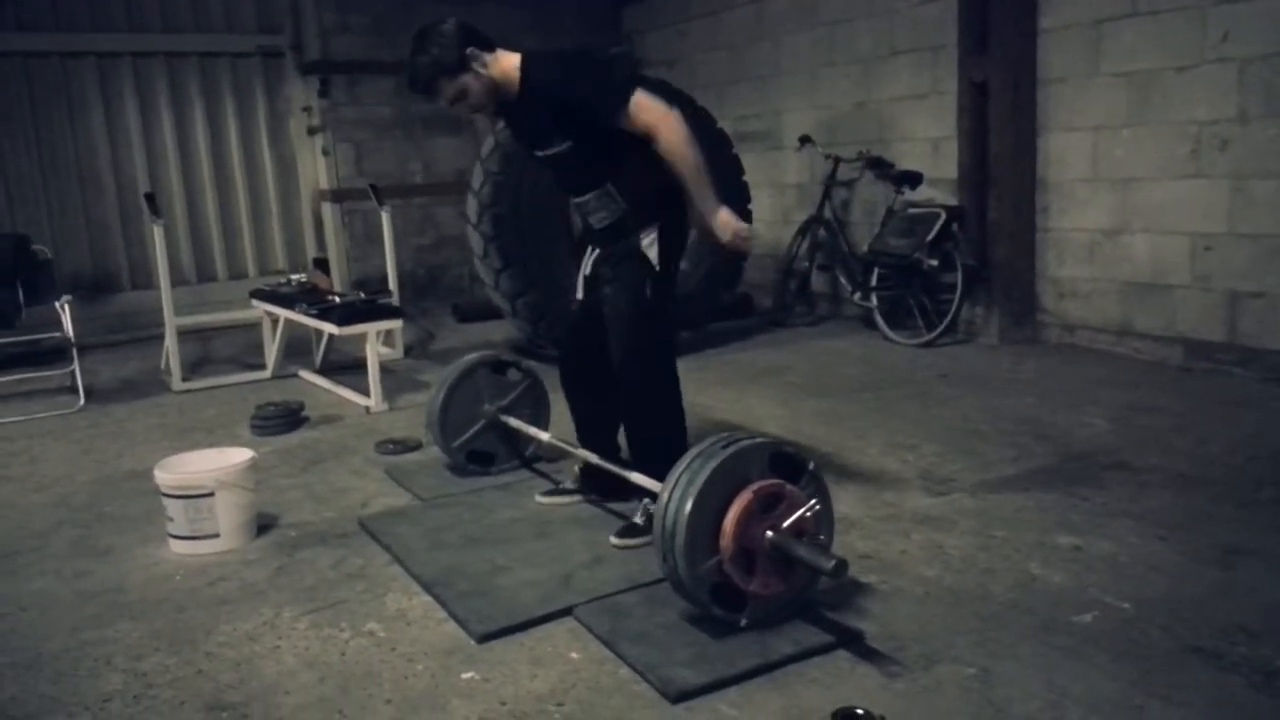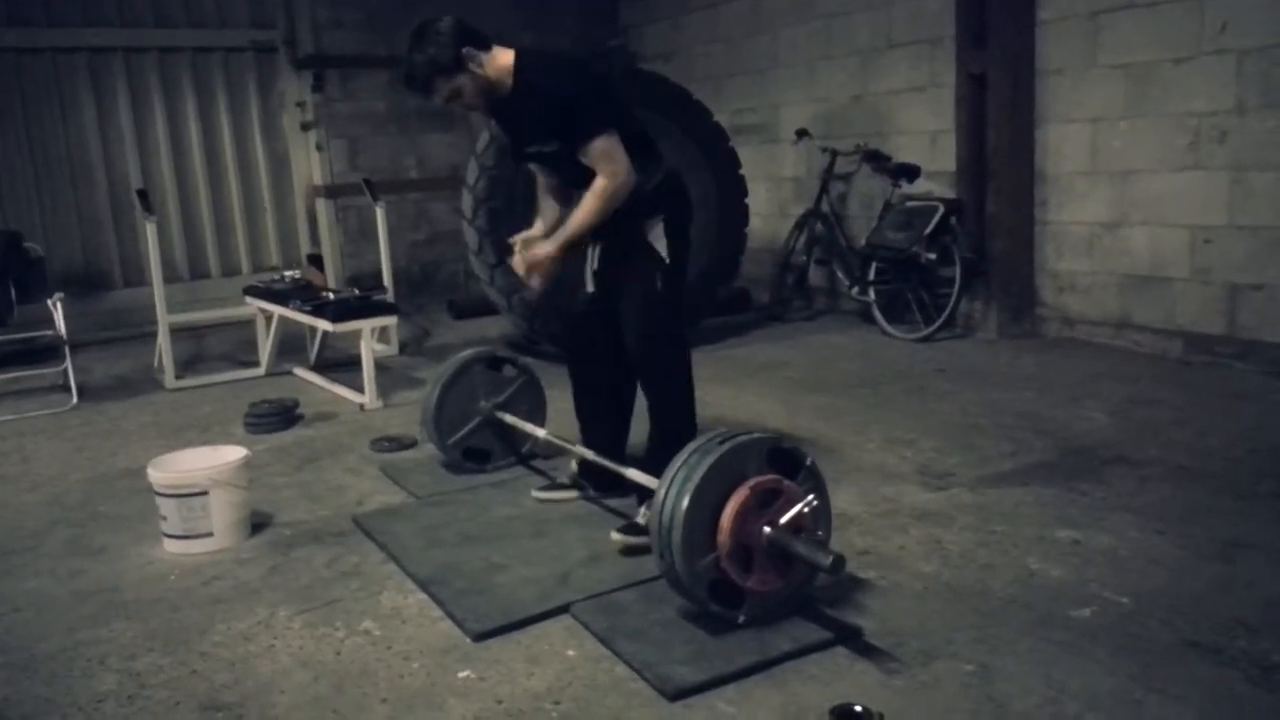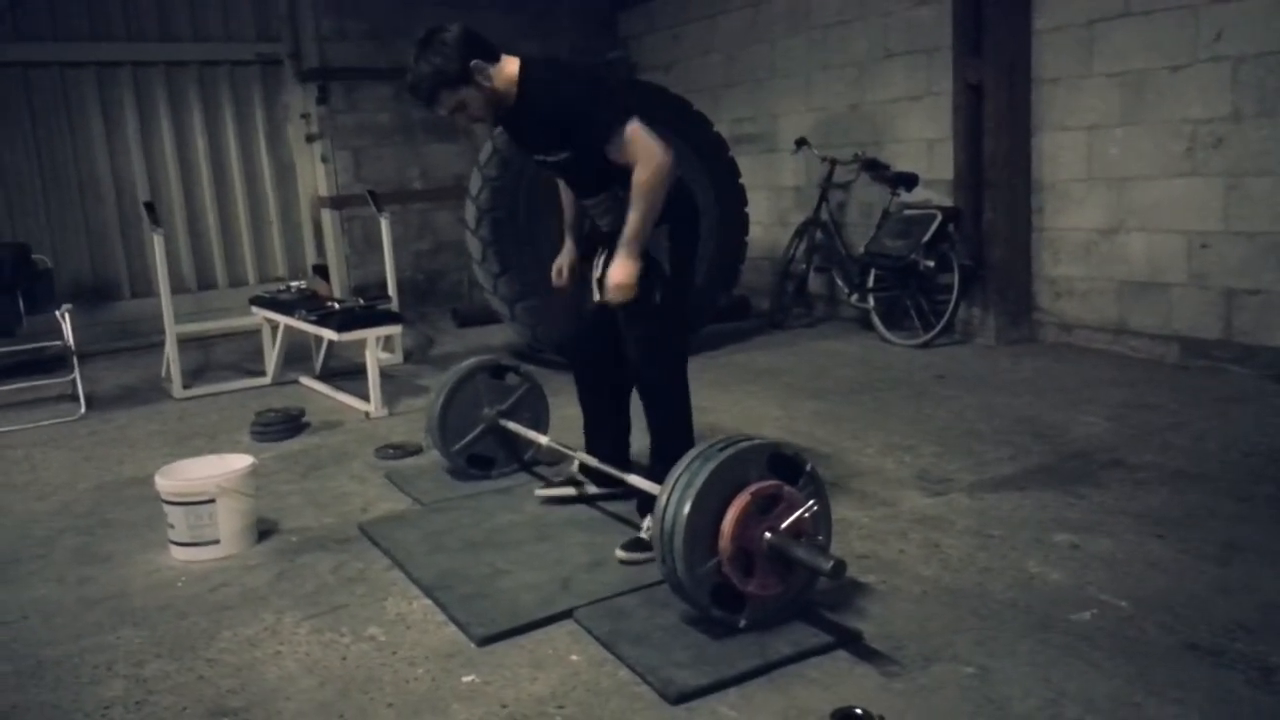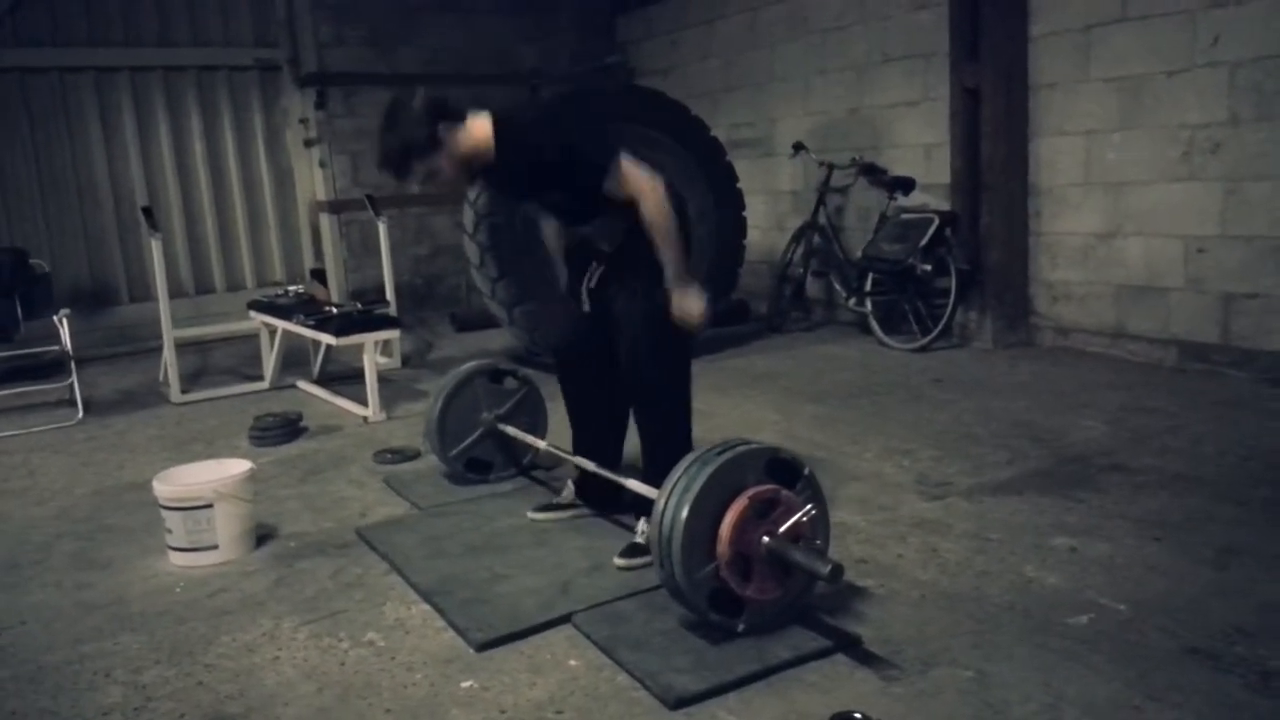
dt=0.3s
person 1, frame 1
left shoulder: (563, 77)
right shoulder: (514, 108)
left elbow: (662, 123)
left wrist: (711, 210)
left hip: (643, 229)
right hip: (603, 234)
left knee: (637, 358)
right knee: (581, 358)
right ankle: (600, 474)
person 1, frame 2
left shoulder: (556, 80)
right shoulder: (505, 104)
left elbow: (618, 174)
left wrist: (555, 247)
right wrist: (542, 230)
left hip: (649, 214)
right hip: (604, 220)
left knee: (652, 351)
right knee: (587, 344)
right ankle: (600, 470)
person 1, frame 3
left shoulder: (560, 88)
right shoulder: (515, 110)
left elbow: (654, 159)
left wrist: (629, 255)
right wrist: (571, 244)
left hip: (650, 231)
right hip: (609, 229)
left knee: (653, 362)
right knee: (591, 350)
right ankle: (605, 467)
person 1, frame 4
left shoulder: (539, 133)
right shoulder: (492, 159)
left elbow: (648, 188)
left wrist: (680, 285)
right wrist: (569, 278)
left hip: (645, 243)
right hip: (601, 245)
left knee: (648, 366)
right knee: (579, 359)
right ankle: (594, 487)
